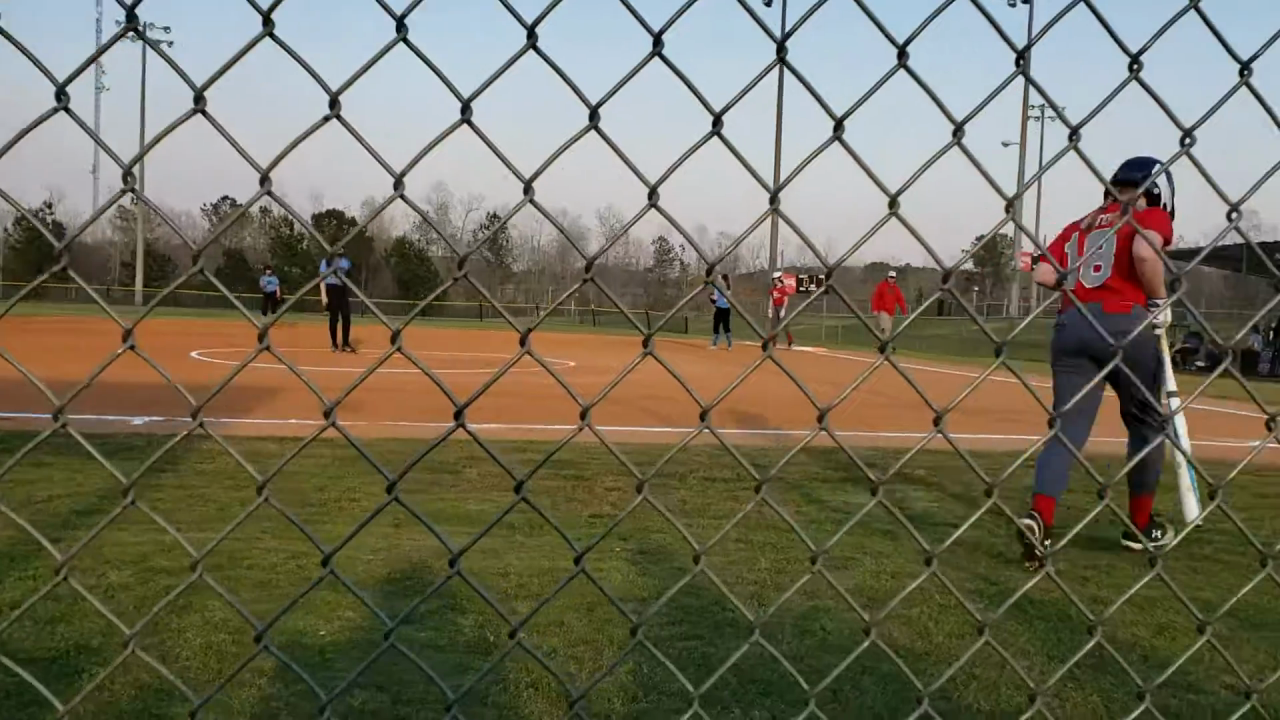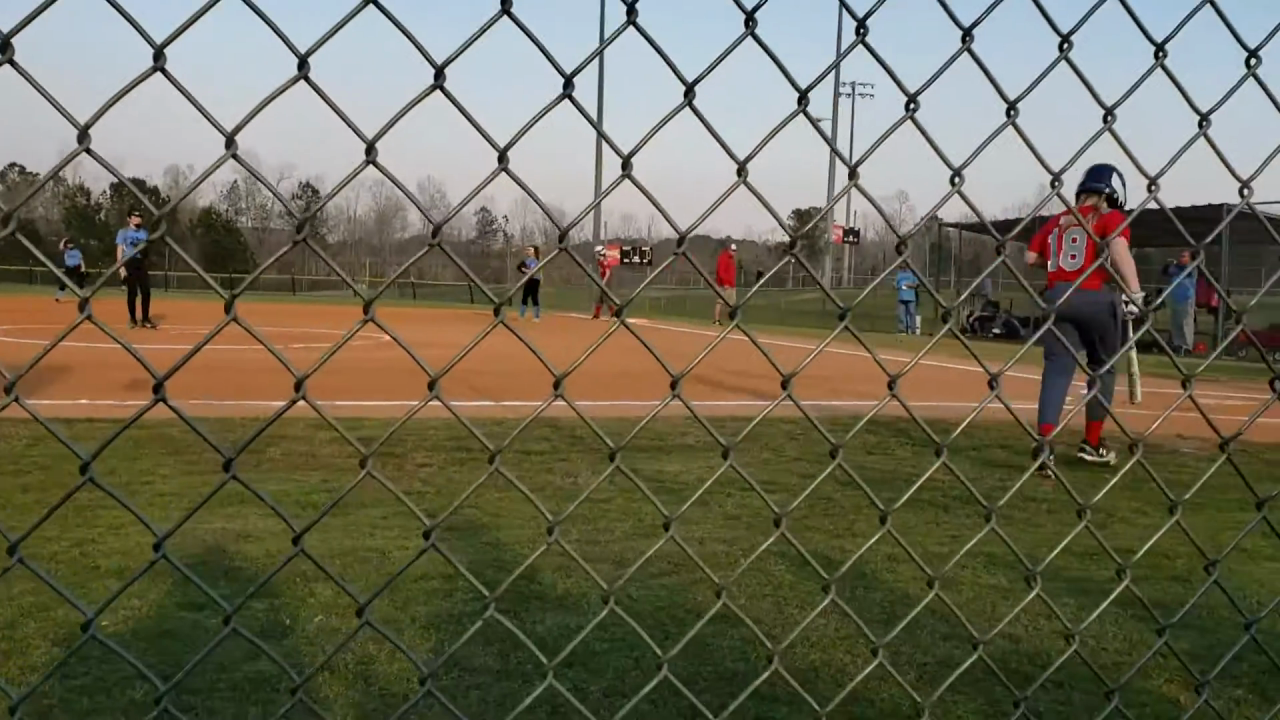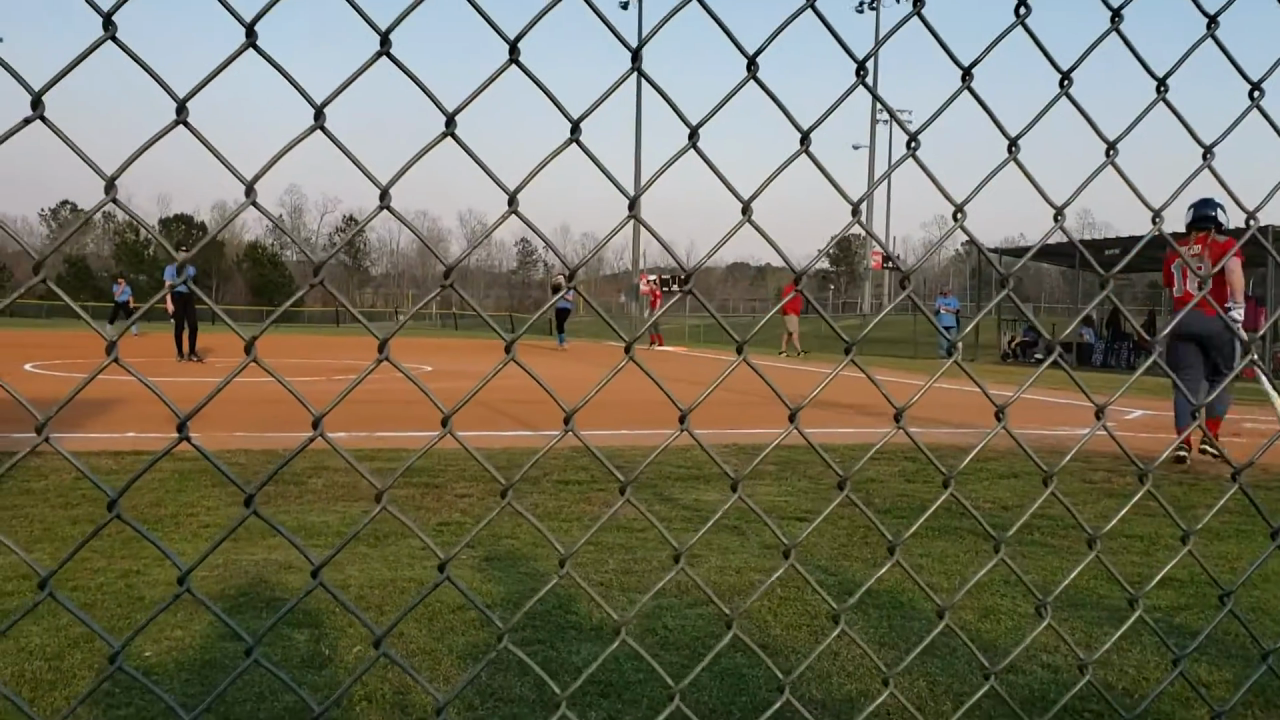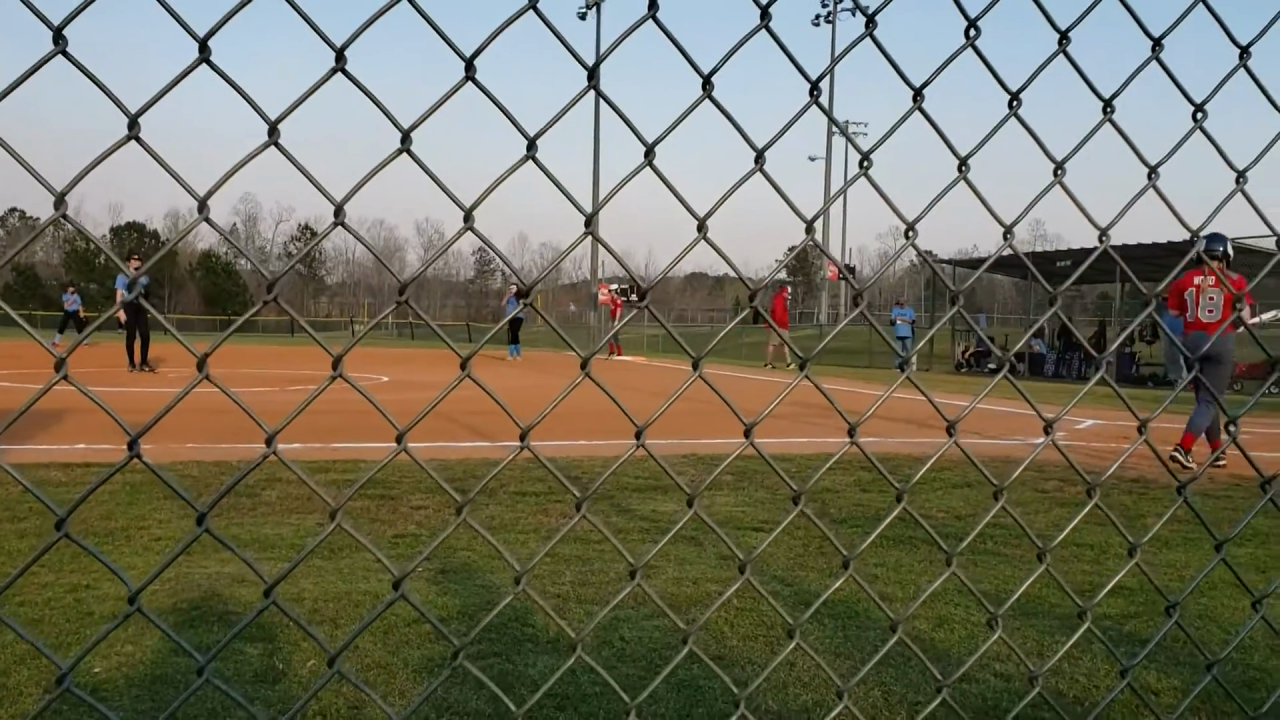
dt=0.7s
person 1, frame 1
left shoulder: (1080, 225)
right shoulder: (1152, 217)
left elbow: (1042, 275)
right elbow: (1145, 251)
right wrist: (1159, 302)
left hip: (1070, 327)
right hip: (1125, 328)
left knee: (1069, 428)
right knee: (1149, 425)
left ankle: (1039, 517)
right ankle: (1143, 526)
person 1, frame 2
left shoulder: (1057, 220)
right shoulder: (1112, 217)
left elbow: (1031, 257)
right elbow: (1119, 251)
right wrist: (1135, 293)
left hip: (1057, 299)
right hip: (1095, 301)
left knee: (1056, 376)
right knee: (1102, 371)
left ankle: (1045, 443)
right ankle: (1091, 443)
person 1, frame 3
left shoulder: (1175, 250)
right shoulder: (1225, 245)
left elbow: (1169, 286)
right elbow: (1233, 268)
right wrist: (1237, 305)
left hip: (1183, 321)
right hip: (1215, 321)
left knee: (1186, 385)
right knee: (1219, 382)
left ankle: (1182, 444)
right ankle: (1210, 436)
person 1, frame 4
left shoulder: (1185, 278)
right shoulder: (1235, 280)
left elbow: (1173, 312)
right elbow: (1244, 317)
right wrist: (1230, 315)
left hip: (1191, 341)
right hip: (1220, 343)
left knee: (1205, 396)
right knee: (1209, 400)
left ankle: (1217, 452)
right ankle: (1183, 448)
